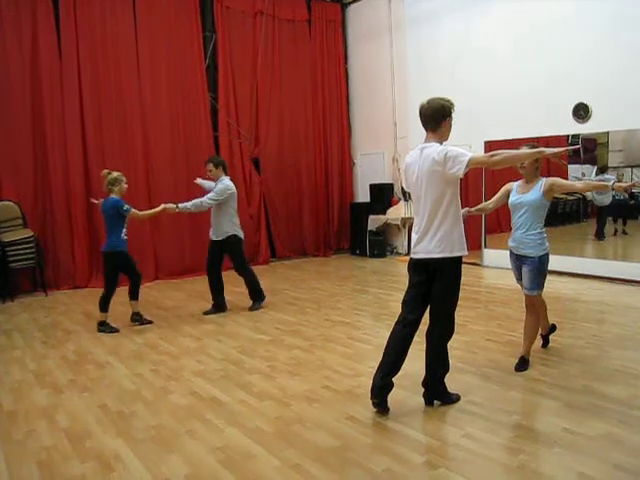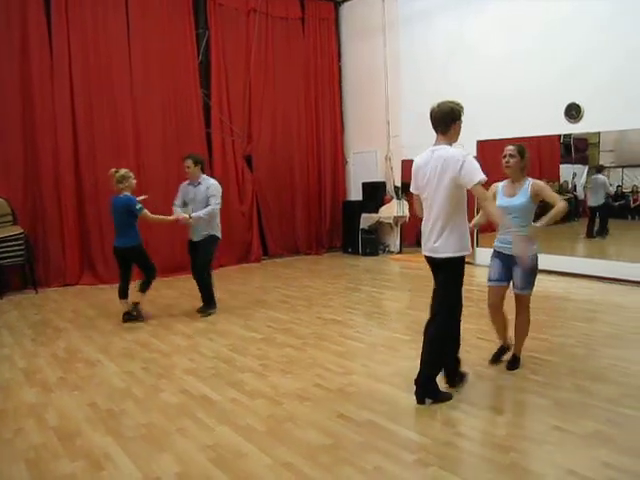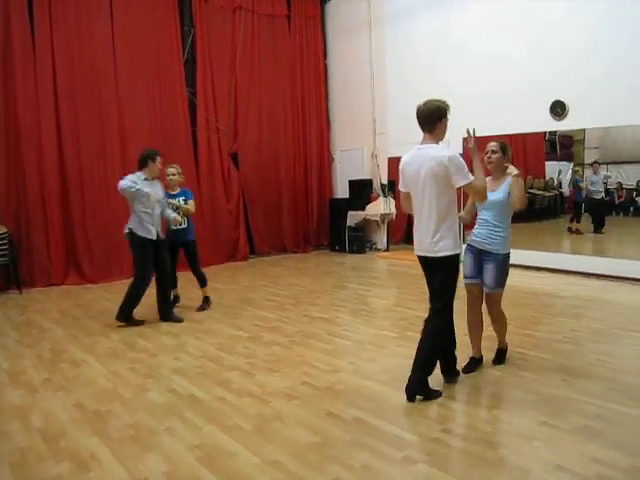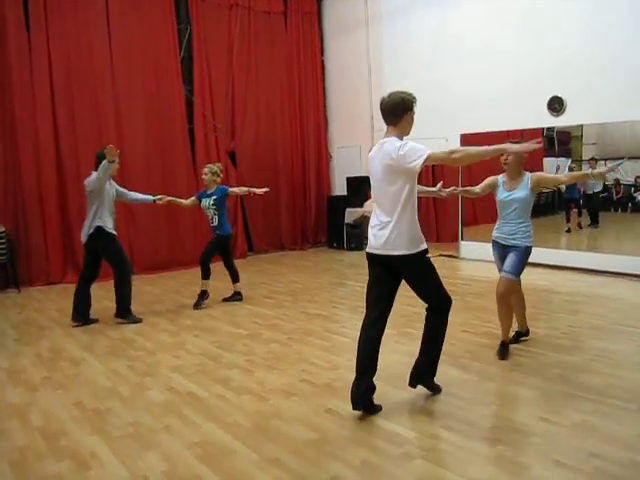
dt=0.7s
person 1, frame 1
left shoulder: (410, 159)
right shoulder: (445, 155)
right elbow: (492, 160)
left wrist: (457, 212)
right wrist: (539, 152)
left hip: (419, 252)
right hip: (444, 253)
left knee: (408, 320)
right knee: (440, 324)
left ankle: (380, 386)
right ankle: (434, 389)
person 1, frame 2
left shoulder: (420, 161)
right shoulder: (461, 160)
right elbow: (485, 200)
left hip: (431, 246)
right hip: (451, 249)
left knee: (450, 311)
right knee: (442, 314)
left ankle: (452, 370)
right ankle: (426, 385)
person 1, frame 3
left shoulder: (406, 160)
right shoulder: (448, 158)
right elbow: (481, 194)
right wrist: (476, 158)
left hip: (422, 246)
right hip: (444, 247)
left knee: (440, 308)
right knee: (439, 313)
left ankle: (449, 367)
right ankle: (418, 382)
person 1, frame 4
left shoulder: (375, 153)
right shoulder: (402, 150)
right elbow: (452, 157)
left wrist: (432, 193)
right wrist: (504, 148)
left hip: (377, 248)
right hip: (406, 248)
left knee: (375, 317)
right knee: (440, 304)
left ankle: (362, 392)
right ankle: (423, 372)
person 2, frame 1
left shoulder: (547, 184)
right shoulder: (511, 187)
left elbow: (579, 186)
right elbow: (490, 205)
left wrist: (612, 185)
right wrist: (471, 210)
left hip: (535, 252)
right hip: (515, 250)
left knee: (531, 302)
right knee: (533, 297)
left ankle: (525, 354)
right ankle: (546, 327)
person 2, frame 2
left shoulder: (533, 186)
right shoulder: (496, 188)
left elbow: (561, 204)
right elbow: (483, 216)
left wrist: (538, 225)
right wrist: (468, 226)
right hip: (500, 251)
left knee: (522, 304)
right knee: (493, 303)
left ankle: (516, 353)
right ankle: (504, 343)
person 2, frame 3
left shoulder: (513, 182)
left elbow: (519, 205)
right elbow: (467, 216)
left wrist: (515, 175)
left hip: (497, 250)
right hip: (474, 246)
left knee: (492, 305)
right knee: (472, 303)
left ankle: (502, 346)
right ankle: (475, 355)
person 2, frame 4
left shoulder: (533, 179)
right shoulder: (495, 181)
left elbow: (564, 179)
right elbow: (477, 190)
left wrist: (591, 173)
right wrist: (460, 190)
left hip: (520, 244)
right hip: (499, 241)
left knee: (502, 292)
right knee: (513, 289)
left ankle: (504, 340)
right ankle: (523, 329)
person 3, frame 1
left shoulder: (226, 186)
right shoulder: (219, 185)
left elbow: (204, 203)
left wrist: (178, 207)
right wrist: (201, 182)
left hip: (231, 236)
right hip: (217, 236)
left knee: (242, 268)
right knee: (212, 269)
left ankle: (258, 298)
right ankle: (219, 304)
person 3, frame 2
left shoulder: (212, 185)
right shoulder: (184, 187)
left elbow: (213, 209)
right elbow: (177, 207)
left wrist: (192, 216)
right wrist: (181, 215)
left hip: (210, 235)
right hip: (193, 236)
left knee: (203, 268)
right knee: (196, 270)
left ankle: (210, 303)
right ankle: (208, 302)
person 3, frame 3
left shoulder: (158, 185)
right shoulder: (132, 180)
left elbow: (163, 209)
right elbow: (122, 187)
left wrist: (174, 216)
right wrist: (147, 193)
left hip: (157, 236)
right hip: (139, 235)
left knee: (164, 273)
right knee: (144, 275)
left ankle: (166, 312)
right ankle: (125, 314)
person 3, frame 4
left shoulder: (109, 183)
right shoulder: (93, 181)
left elbow: (128, 195)
right elbow: (100, 174)
left wrist: (152, 199)
right wrist: (108, 160)
left hip: (92, 234)
right hip: (101, 232)
left knee: (88, 274)
right knee: (123, 269)
left ankle: (80, 315)
right ankle: (124, 312)
person 4, frame 1
left shoulder: (107, 202)
right shoulder: (116, 203)
left elbow: (102, 203)
right elbow: (140, 215)
left wrist: (100, 203)
right wrist: (160, 208)
left hip: (119, 250)
right hip: (113, 251)
left knee: (135, 277)
right knee: (111, 286)
left ankle: (135, 314)
right ankle: (102, 323)
person 4, frame 2
left shoulder: (115, 200)
right shoulder: (130, 200)
right elbow: (150, 217)
left wrist: (136, 200)
right wrist: (172, 218)
left hip: (118, 246)
right hip: (132, 245)
left knee: (124, 278)
right knee: (151, 271)
left ankle: (127, 312)
right ankle: (136, 305)
person 4, frame 3
left shoulder: (186, 192)
right shoulder: (163, 195)
left elbow: (191, 209)
left wrist: (176, 204)
left hip: (187, 237)
right hip: (171, 237)
left knee: (195, 267)
right knee: (170, 268)
left ankle: (206, 297)
right ankle: (175, 297)
person 4, frame 4
left shoulder: (221, 190)
right shoulder: (203, 193)
left elbow: (238, 190)
right elbow: (187, 203)
left wrist: (252, 190)
right wrist: (172, 199)
left hip: (223, 232)
right hip: (218, 233)
left knee: (204, 259)
right knee: (228, 262)
left ankle: (203, 293)
right ankle: (237, 293)
